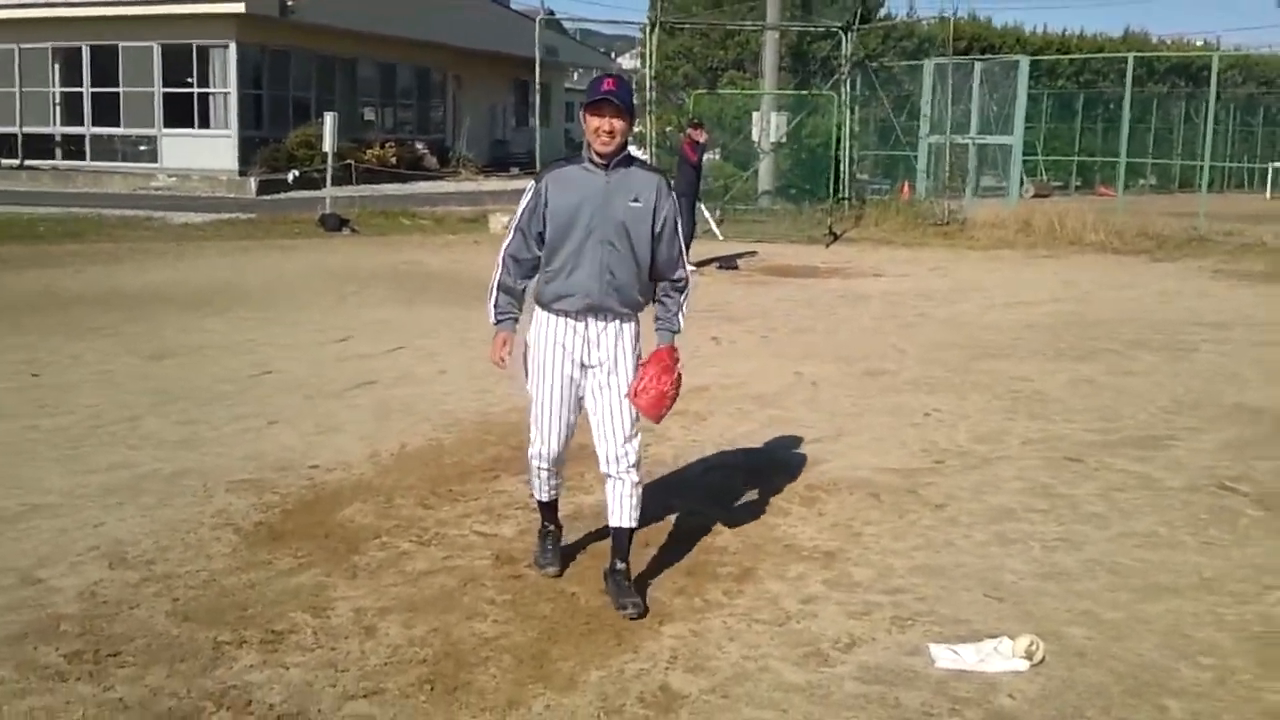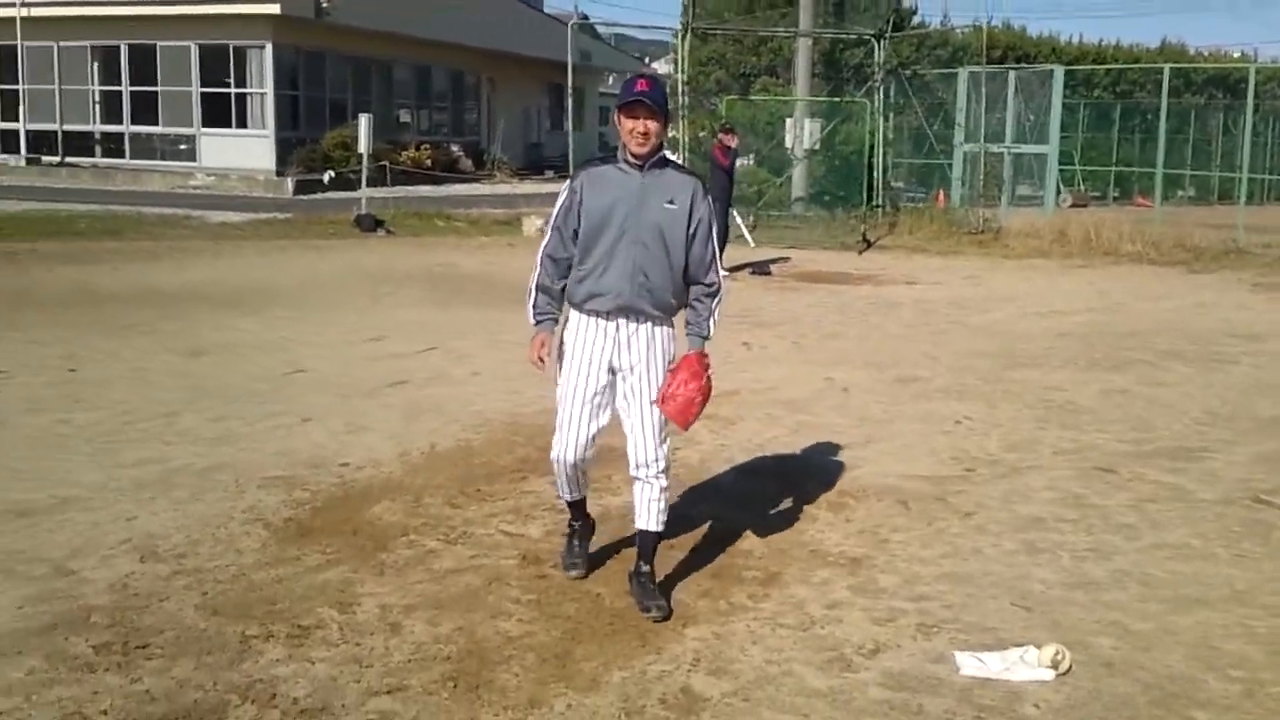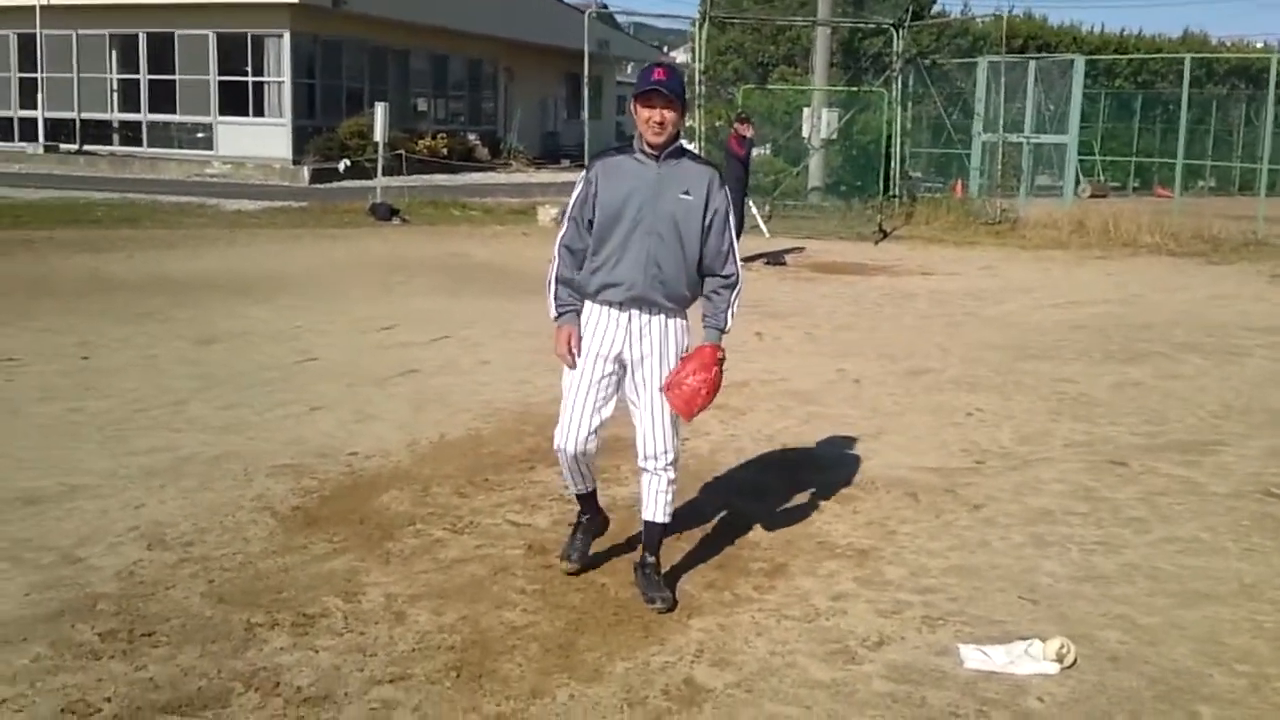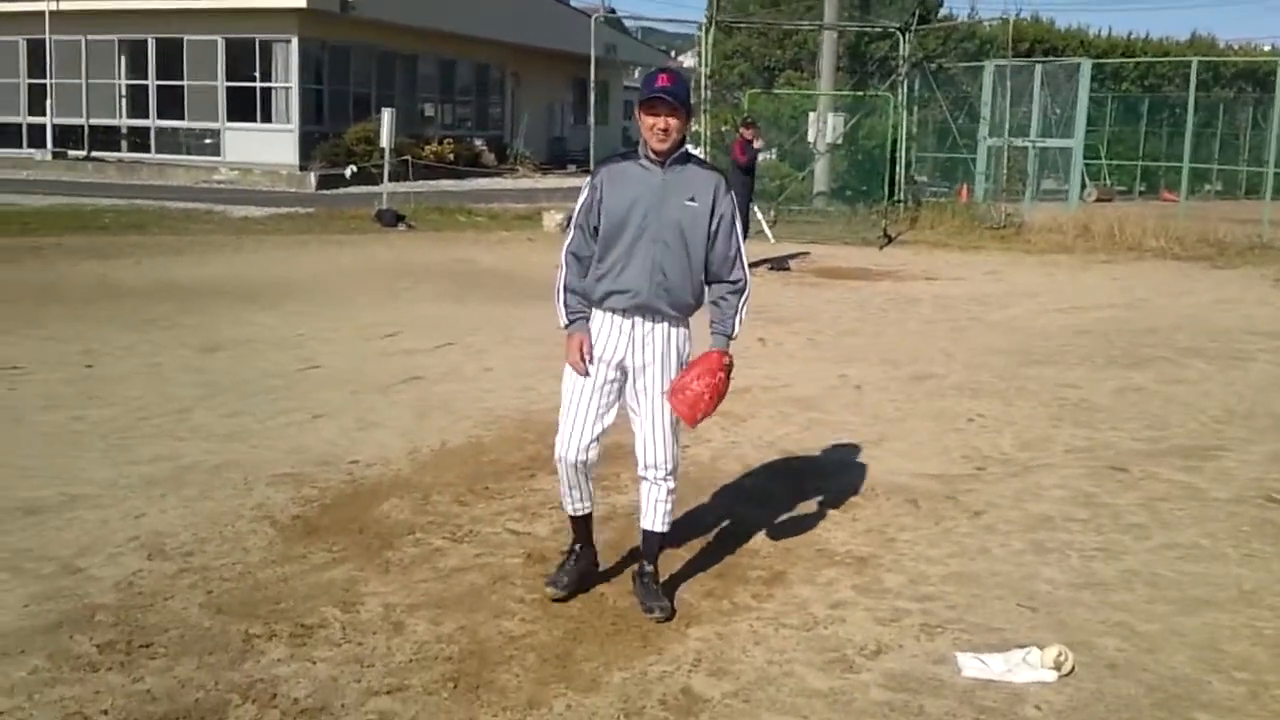
dt=0.1s
person 1, frame 1
left shoulder: (652, 186)
right shoulder: (553, 180)
left elbow: (671, 269)
right elbow: (518, 253)
left wrist: (667, 335)
right wrist: (504, 320)
left hip: (617, 333)
right hip: (554, 327)
left knee: (620, 456)
right knee: (546, 446)
left ankle: (618, 568)
right ankle: (550, 528)
person 1, frame 2
left shoulder: (687, 189)
right shoulder: (588, 180)
left elbow: (704, 273)
right elbow: (555, 254)
left wrist: (698, 342)
right wrist: (543, 320)
left hip: (650, 336)
right hip: (588, 330)
left knee: (650, 460)
right knee: (569, 449)
left ankle: (644, 570)
right ankle: (579, 525)
person 1, frame 3
left shoulder: (704, 180)
right shoulder: (603, 170)
left elbow: (721, 264)
right elbow: (570, 246)
left wrist: (713, 333)
right wrist: (564, 314)
left hip: (663, 327)
right hip: (598, 319)
left knee: (658, 453)
right knee: (572, 438)
left ankle: (648, 562)
right ankle: (589, 517)
person 1, frame 4
left shoulder: (710, 185)
right shoulder: (609, 176)
left elbow: (728, 270)
right elbow: (576, 254)
left wrist: (721, 340)
right wrist: (575, 322)
left hip: (665, 336)
right hip: (603, 327)
left knee: (658, 462)
right knee: (572, 447)
left ankle: (647, 571)
right ankle: (581, 547)
